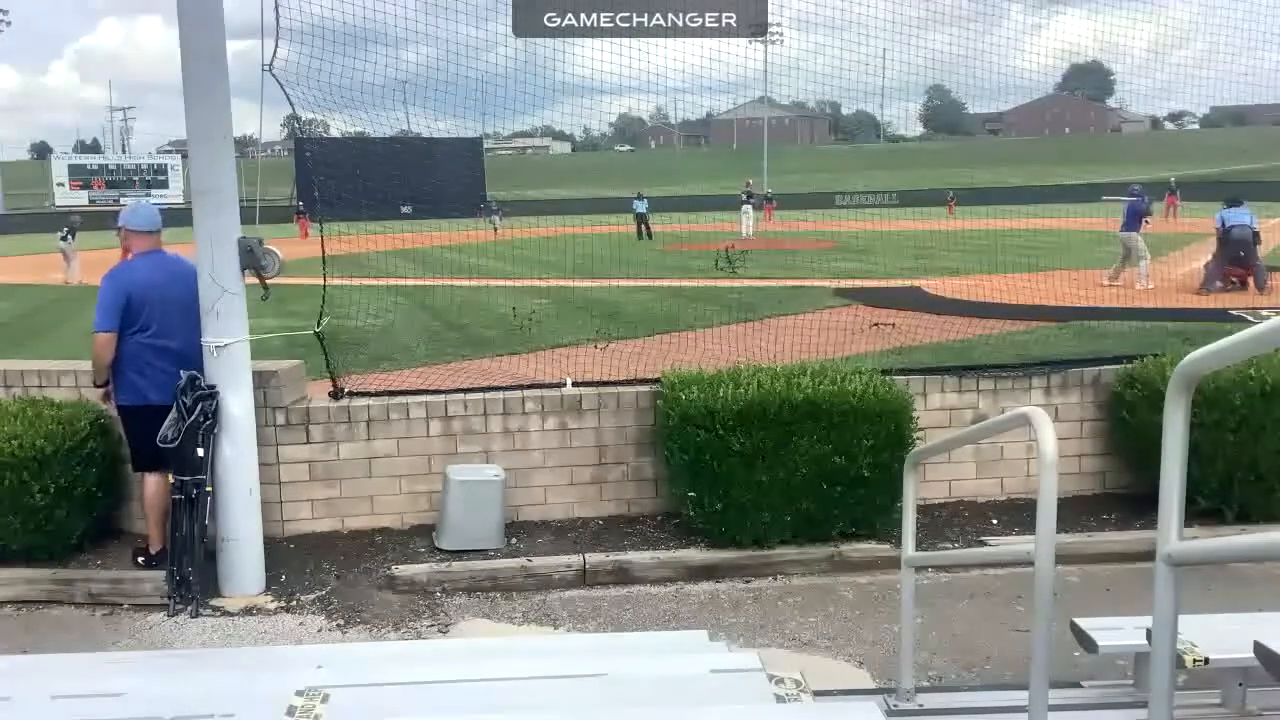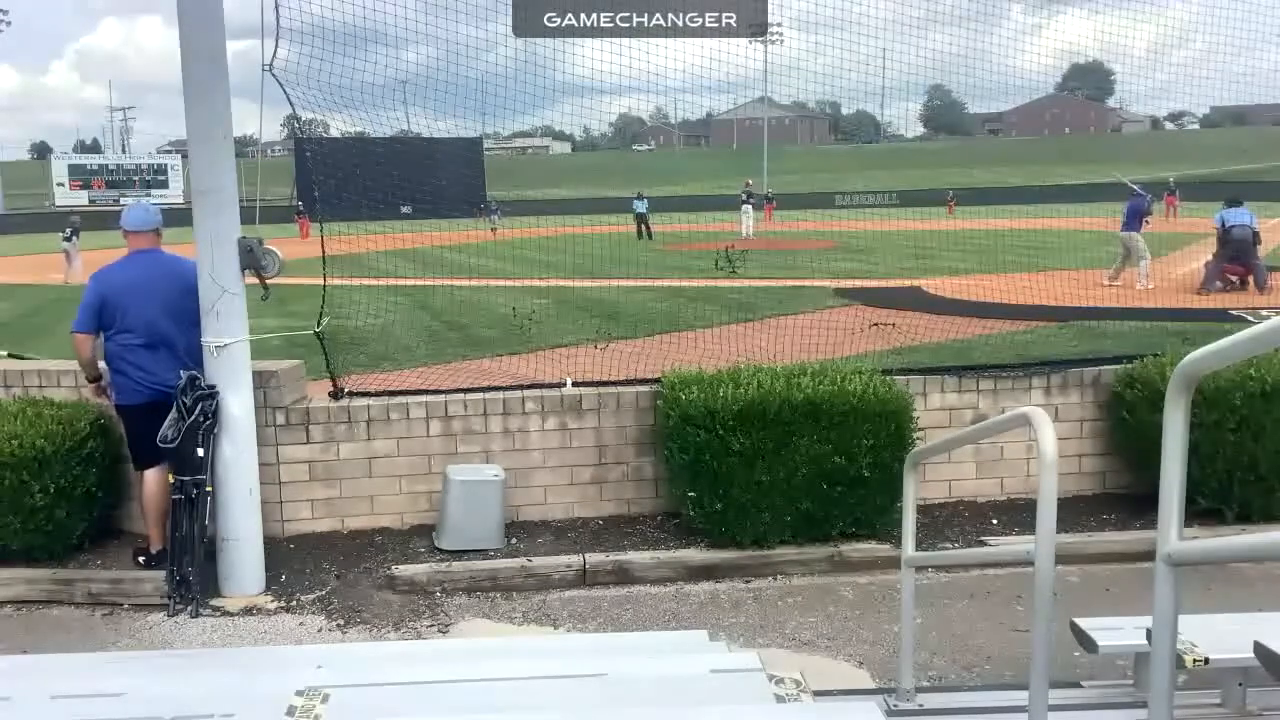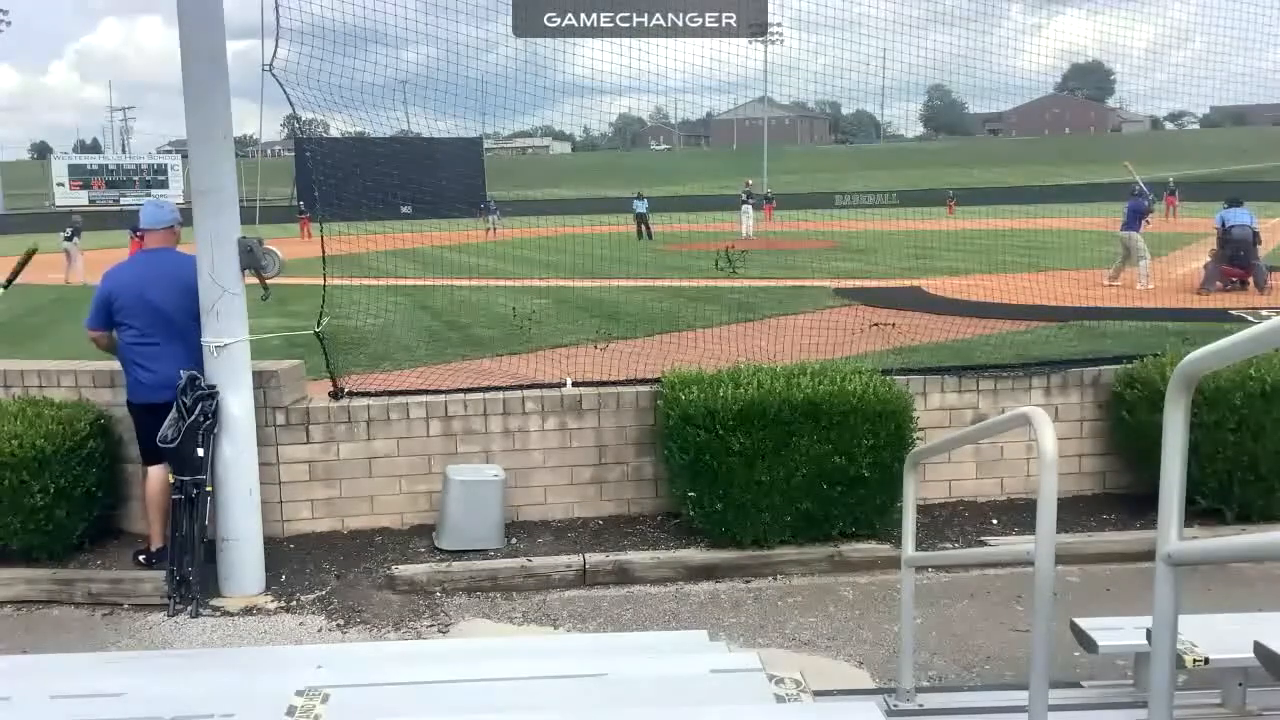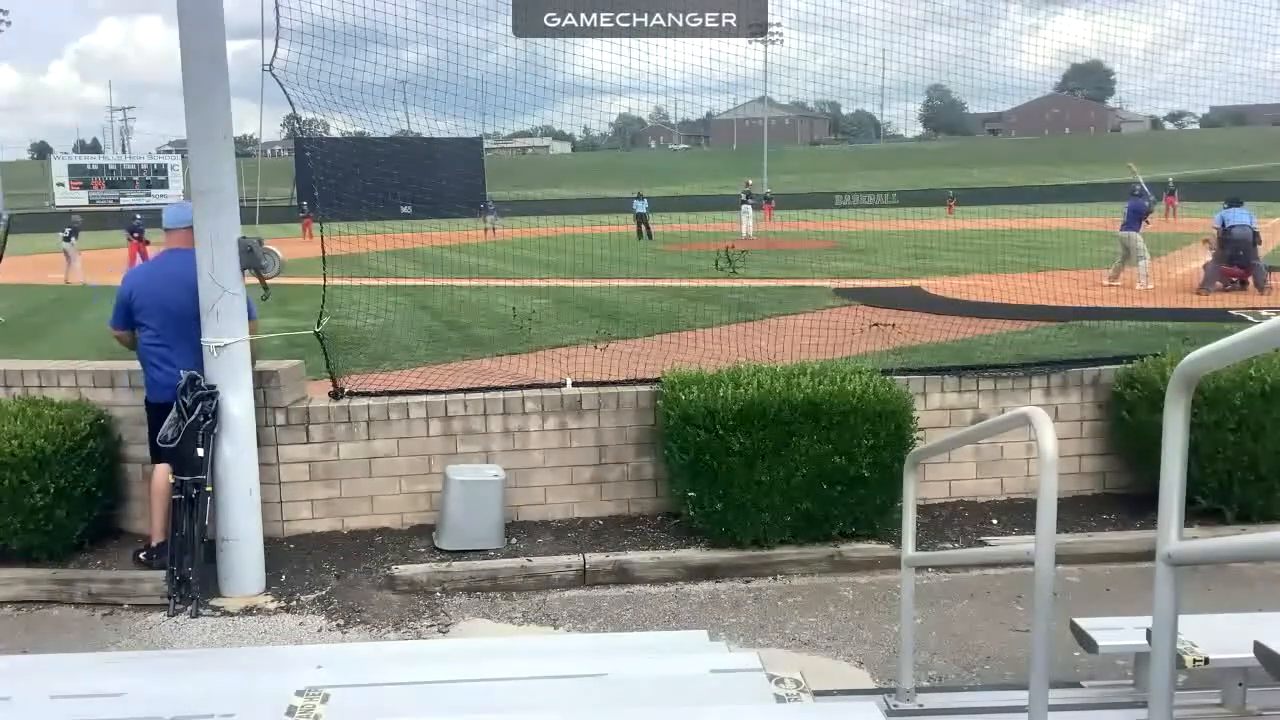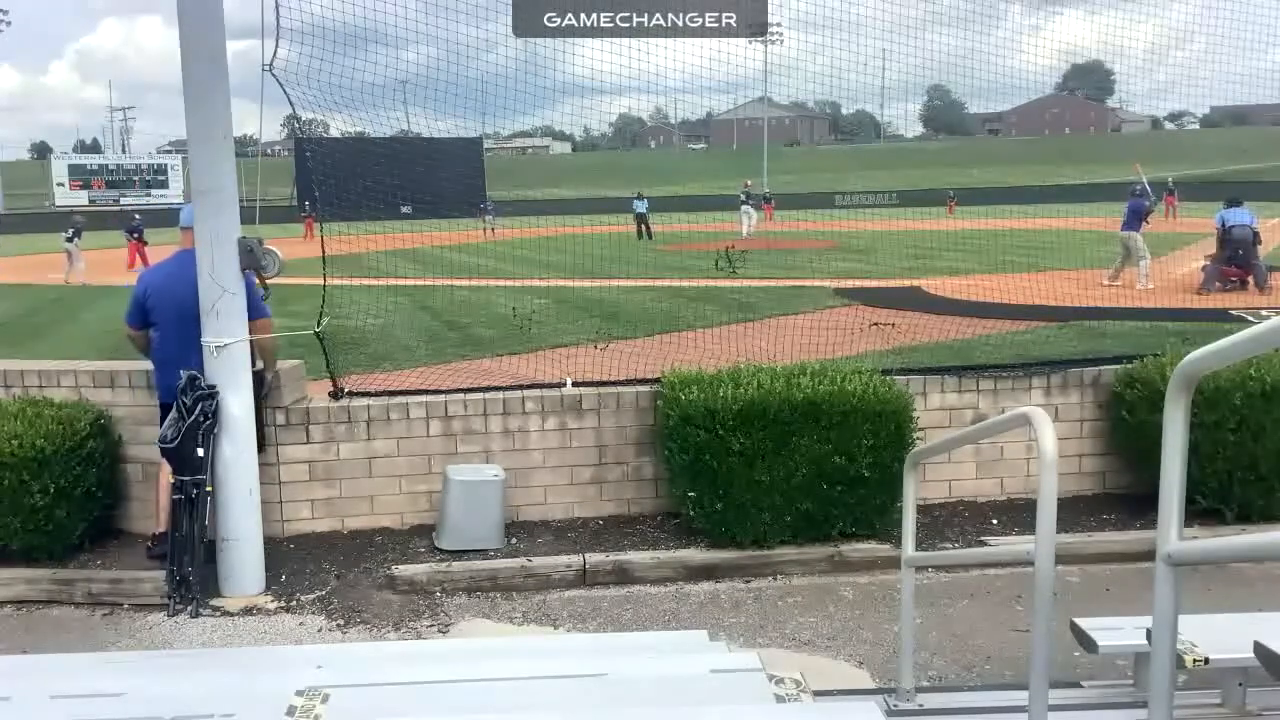
dt=0.3s
person 1, frame 1
left shoulder: (119, 278)
right shoulder: (190, 271)
left elbow: (103, 339)
left wrist: (102, 381)
left hip: (141, 393)
left knee: (154, 470)
left ankle: (156, 549)
person 1, frame 2
left shoulder: (104, 279)
right shoulder: (189, 270)
left elbow: (82, 339)
left wrist: (94, 377)
right wrist: (199, 366)
left hip: (136, 392)
left knee: (153, 467)
left ankle: (157, 548)
person 1, frame 3
left shoulder: (116, 277)
right shoulder: (198, 269)
left elbow: (97, 335)
left hip: (147, 389)
left knee: (157, 465)
left ankle: (157, 547)
person 1, frame 4
left shoulder: (138, 278)
left elbow: (121, 333)
right elbow: (247, 327)
left hip: (162, 389)
left knee: (164, 463)
left ankle: (157, 544)
person 1, frame 5
left shoulder: (151, 276)
left elbow: (134, 332)
right elbow: (261, 327)
right wrist: (269, 366)
left hip: (173, 390)
left ankle: (161, 533)
